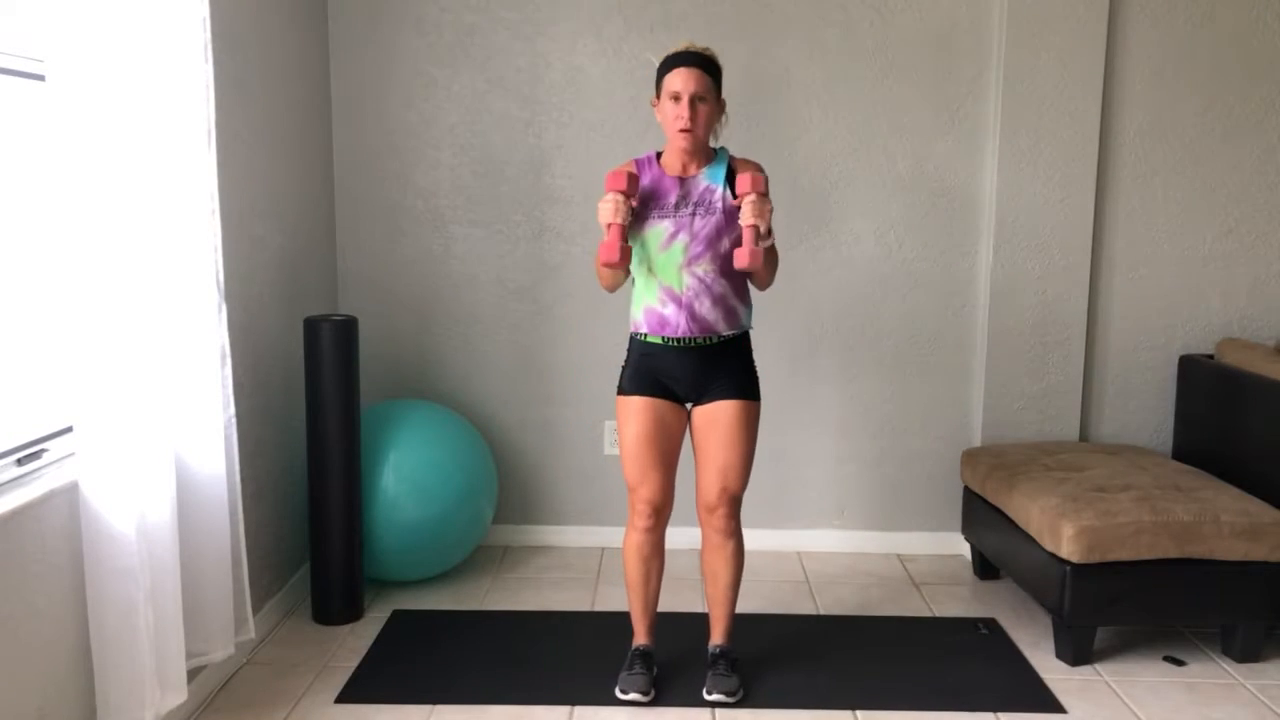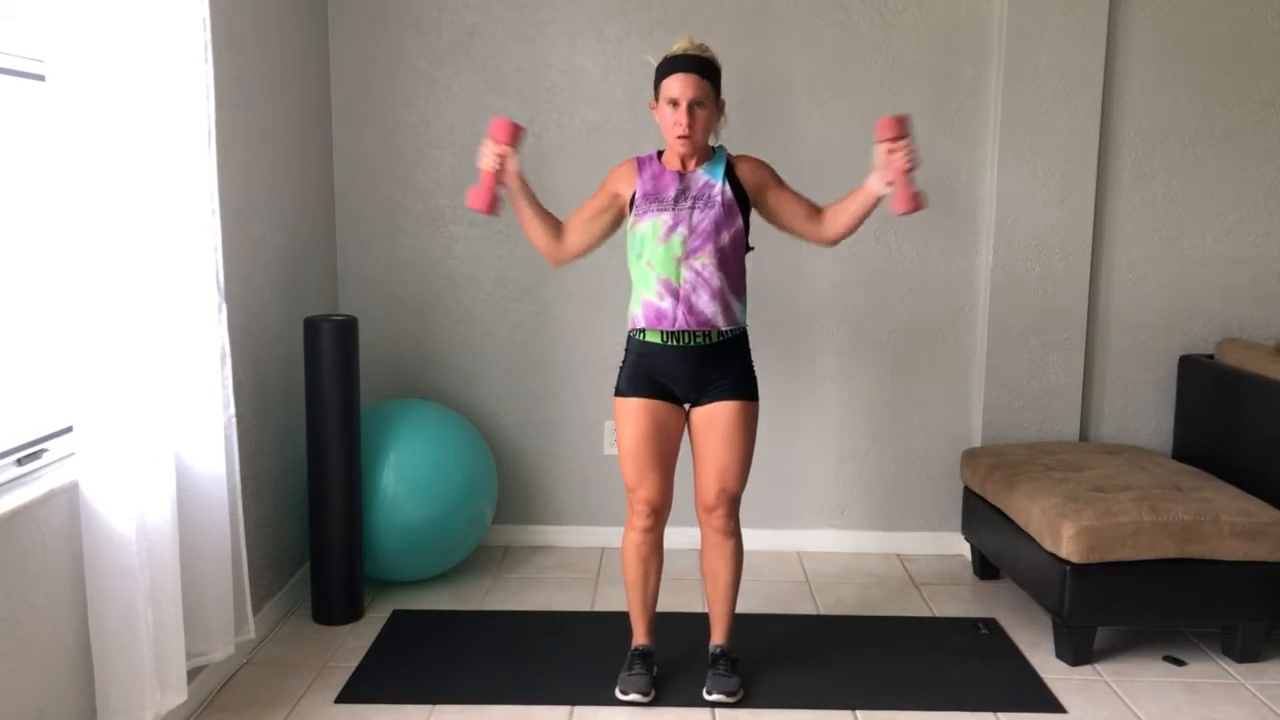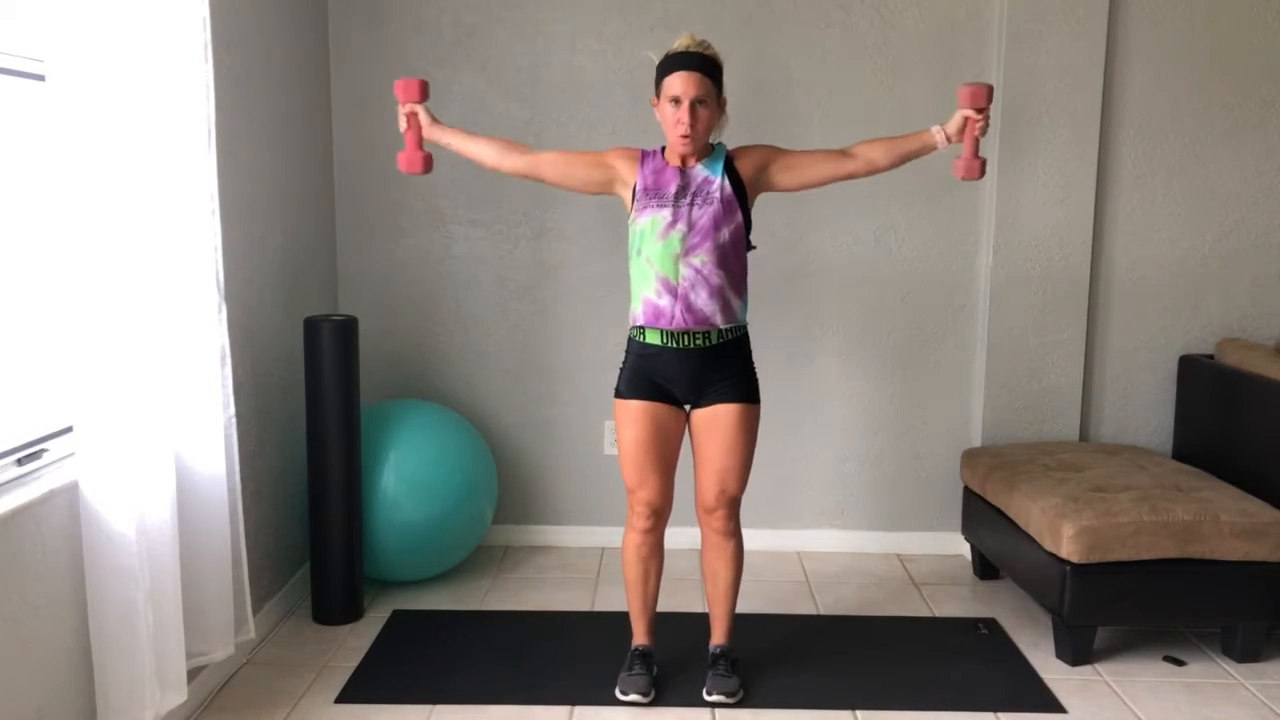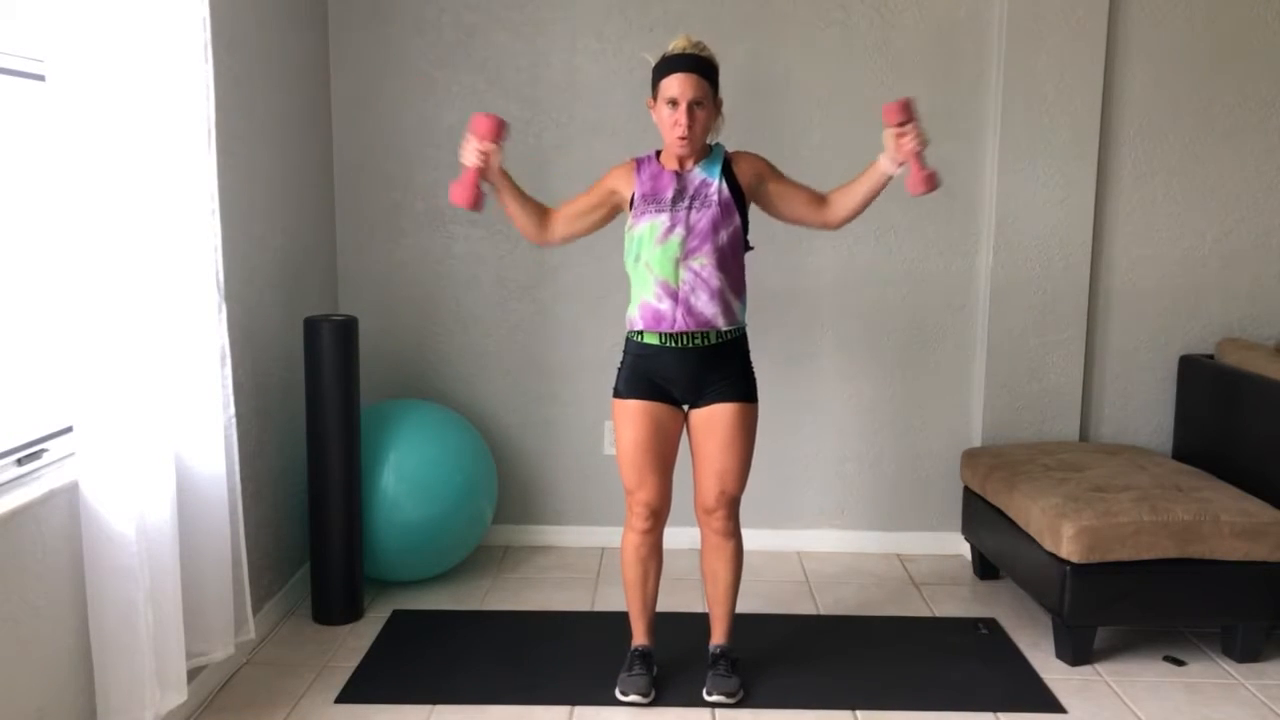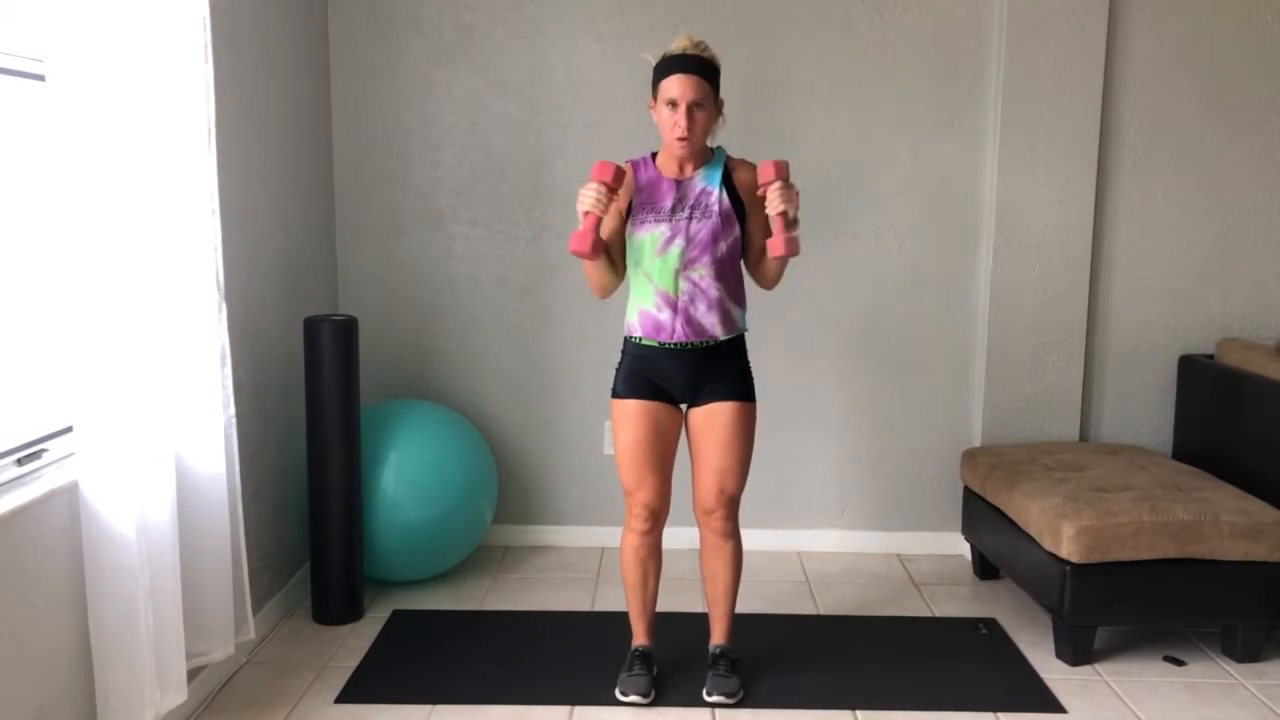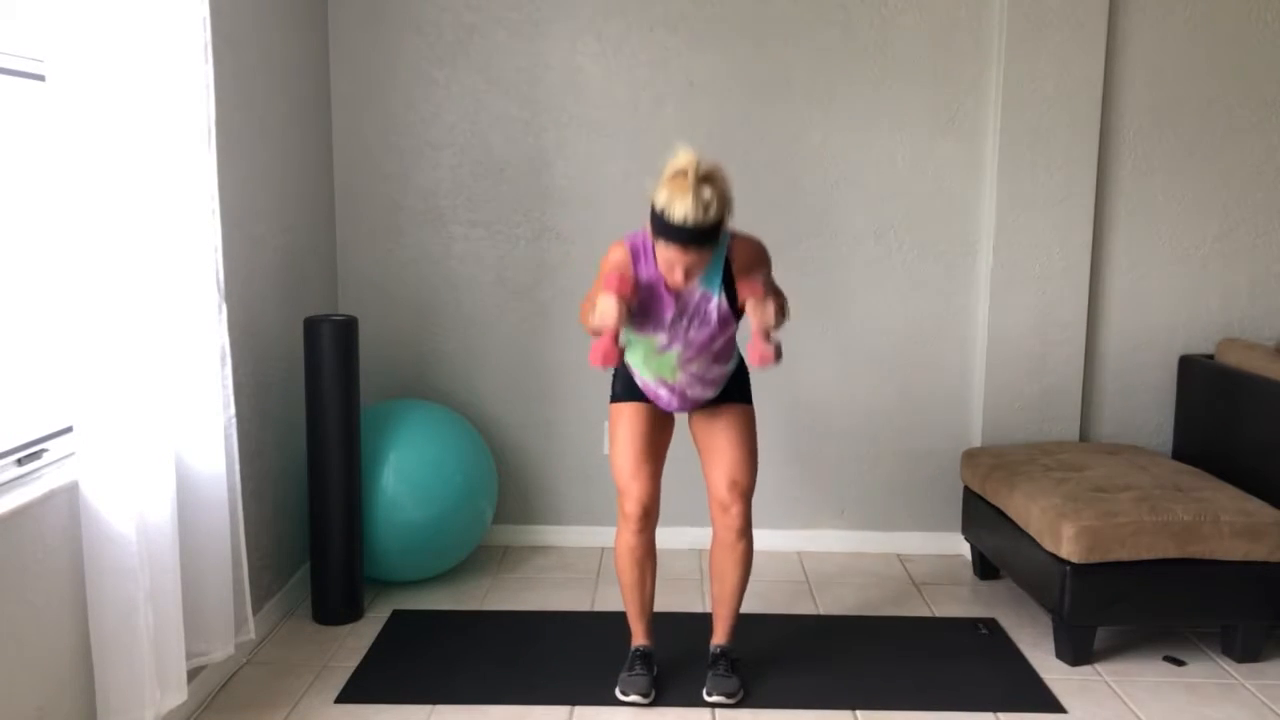
dt=0.4s
person 1, frame 1
left shoulder: (743, 176)
right shoulder: (633, 178)
left elbow: (762, 280)
right elbow: (609, 281)
left wrist: (760, 234)
right wrist: (609, 230)
left hip: (725, 362)
right hip: (650, 360)
left knee: (720, 509)
right knee: (647, 509)
left ankle: (720, 649)
right ankle: (641, 647)
person 1, frame 2
left shoulder: (745, 175)
right shoulder: (630, 178)
left elbow: (825, 229)
right elbow: (557, 247)
left wrist: (879, 183)
right wrist: (510, 179)
left hip: (722, 362)
right hip: (648, 360)
left knee: (719, 510)
right knee: (644, 510)
left ankle: (721, 649)
right ankle: (641, 648)
person 1, frame 3
left shoulder: (747, 167)
right shoulder: (627, 170)
left elbow: (853, 161)
right elbow: (521, 160)
left wrist: (939, 136)
right wrist: (435, 130)
left hip: (723, 362)
right hip: (648, 360)
left knee: (720, 511)
right knee: (645, 510)
left ankle: (720, 650)
right ankle: (641, 649)
person 1, frame 4
left shoulder: (743, 172)
right shoulder: (628, 179)
left elbow: (830, 213)
right elbow: (546, 232)
left wrist: (888, 163)
right wrist: (494, 177)
left hip: (721, 363)
right hip: (647, 361)
left knee: (719, 512)
right knee: (644, 512)
left ankle: (720, 649)
right ankle: (641, 648)
person 1, frame 5
left shoulder: (741, 179)
right shoulder: (628, 180)
left elbow: (766, 278)
right elbow: (602, 286)
left wrist: (783, 224)
right wrist: (590, 223)
left hip: (721, 363)
right hip: (645, 362)
left knee: (718, 513)
right knee: (644, 513)
left ankle: (720, 649)
right ankle: (641, 648)
person 1, frame 6
left shoulder: (745, 254)
right shoulder: (624, 257)
left elbow: (772, 299)
right elbow: (590, 313)
left wrist: (770, 312)
right wrist: (601, 317)
left hip: (721, 388)
right hip: (640, 387)
left knee: (733, 509)
right knee: (636, 510)
left ankle: (721, 648)
right ankle: (640, 647)
